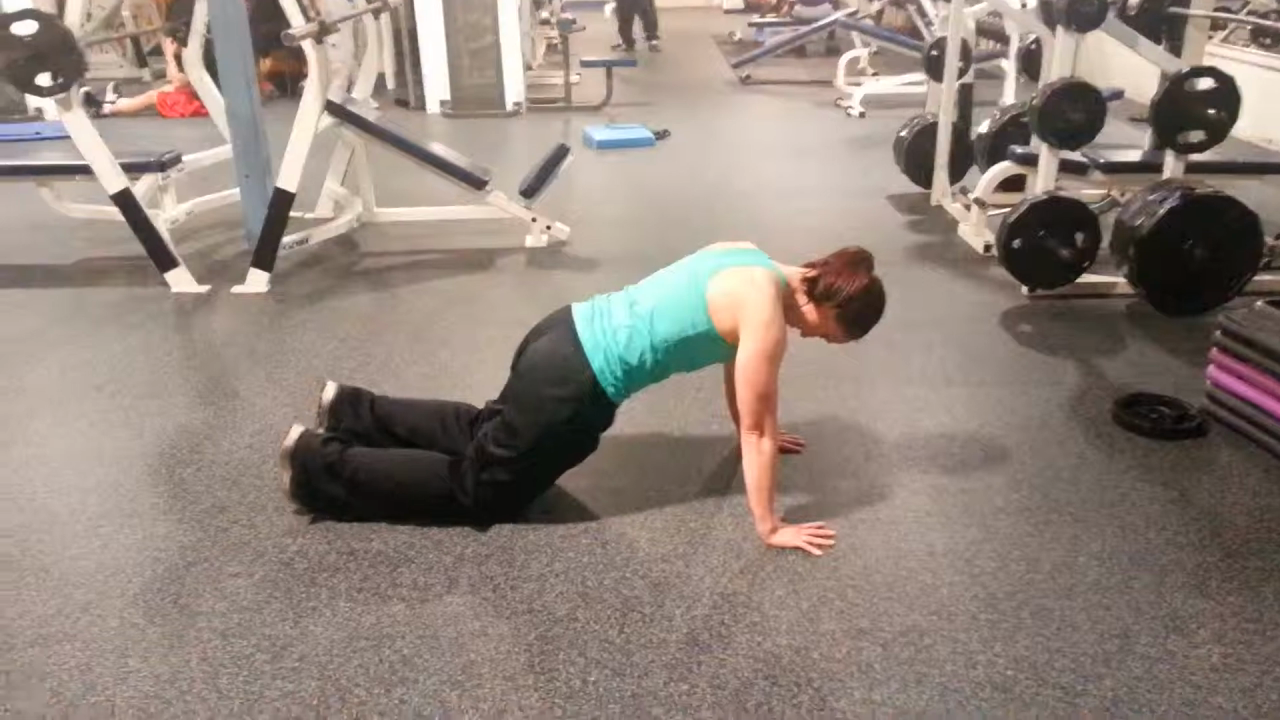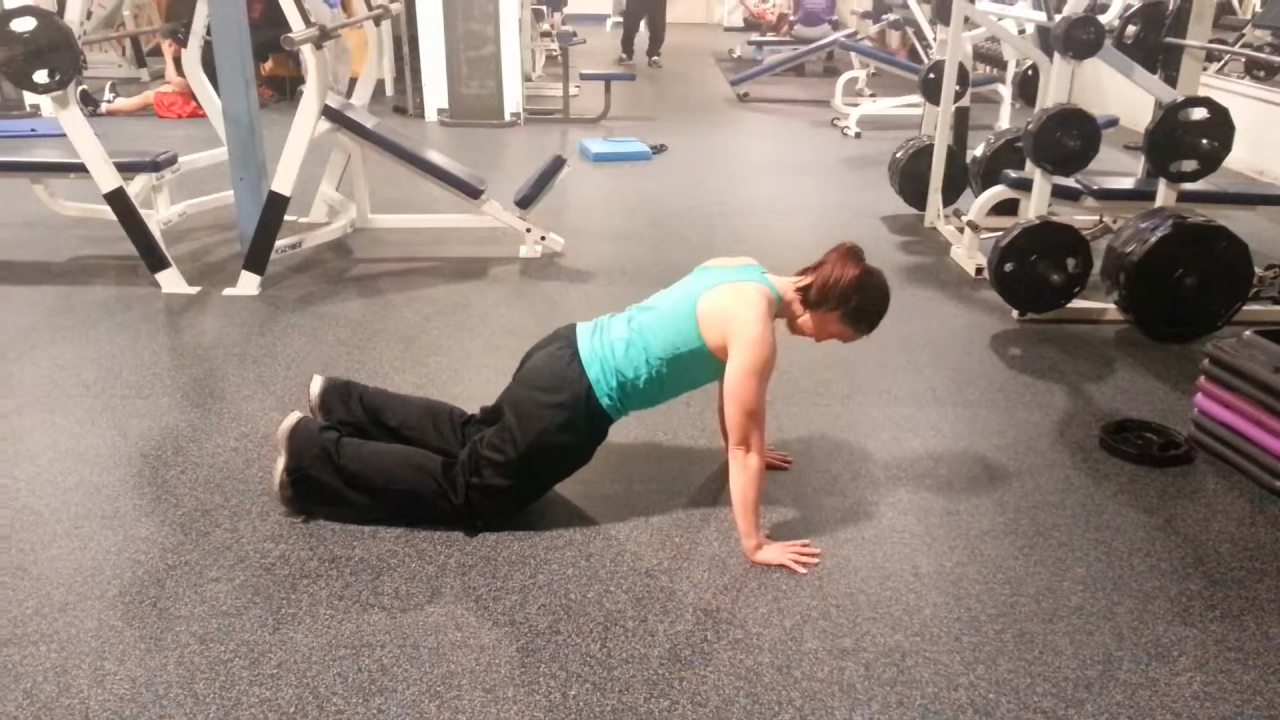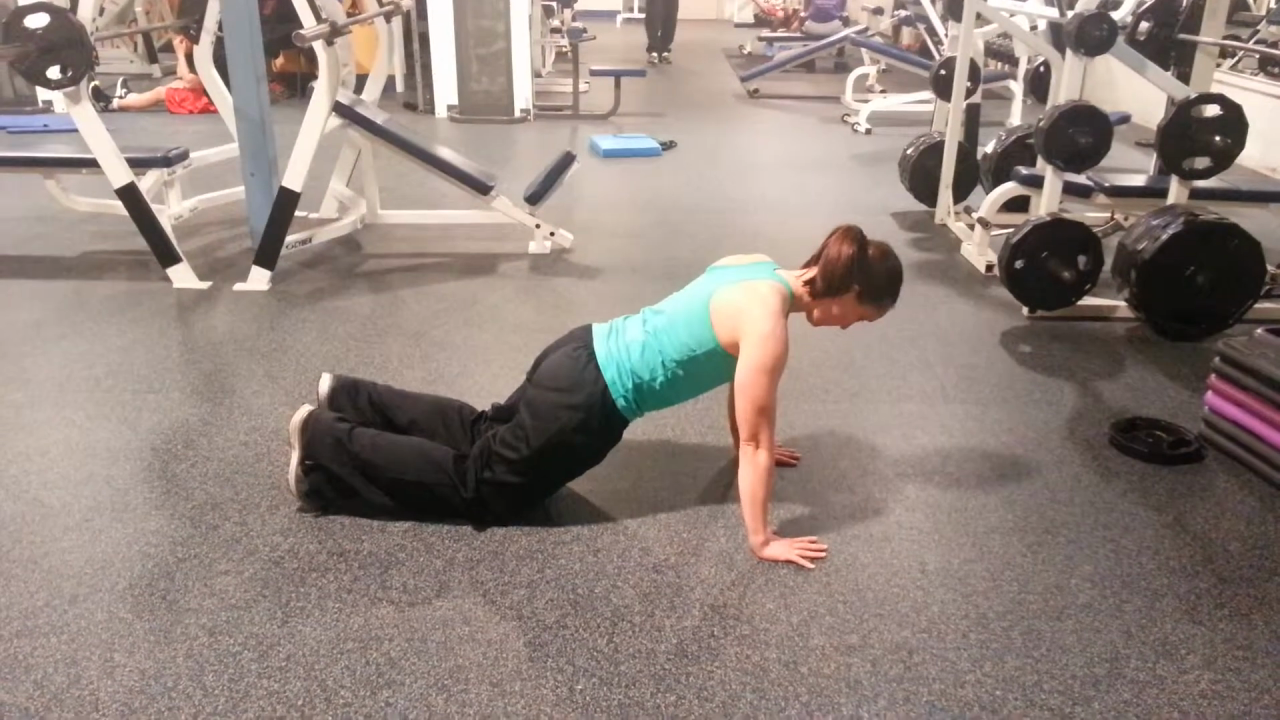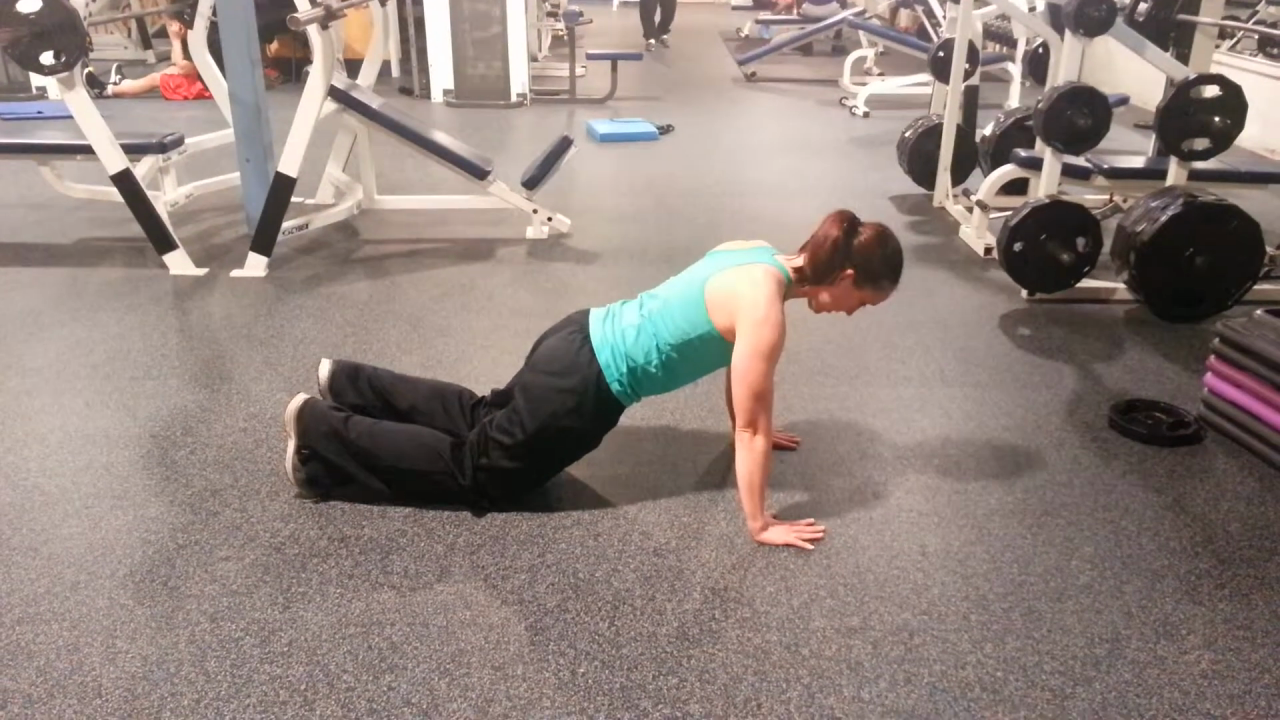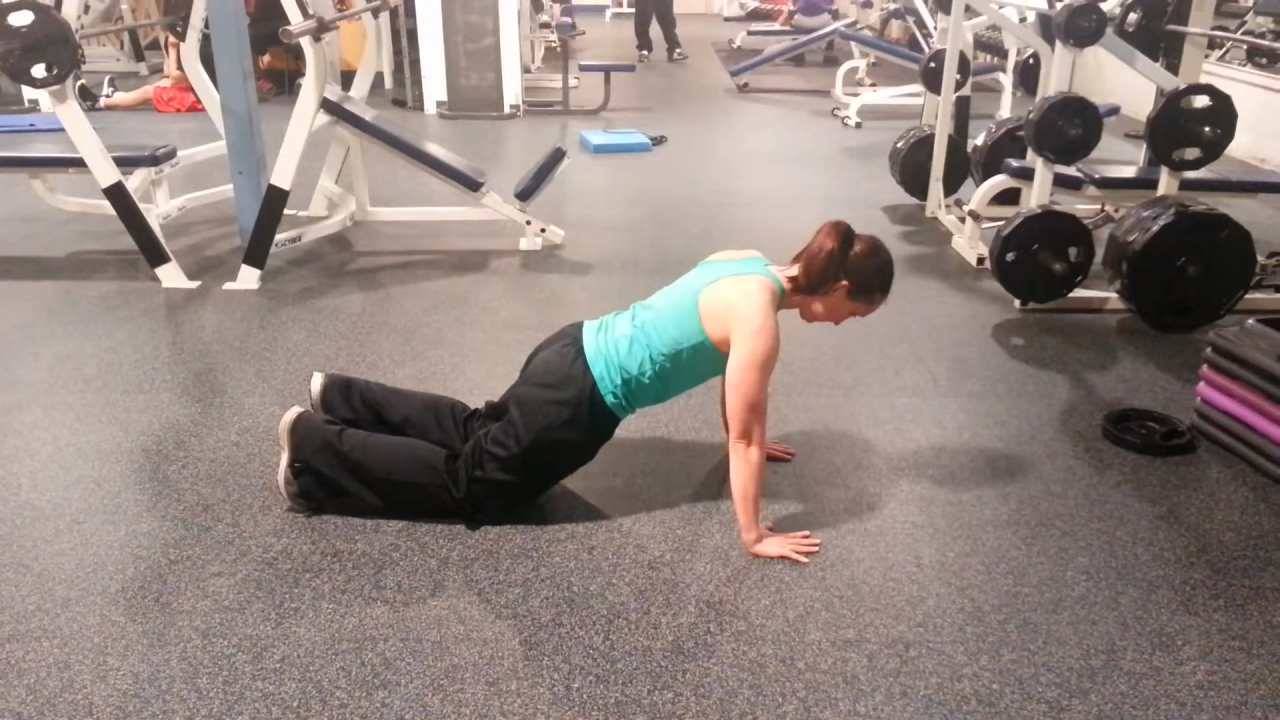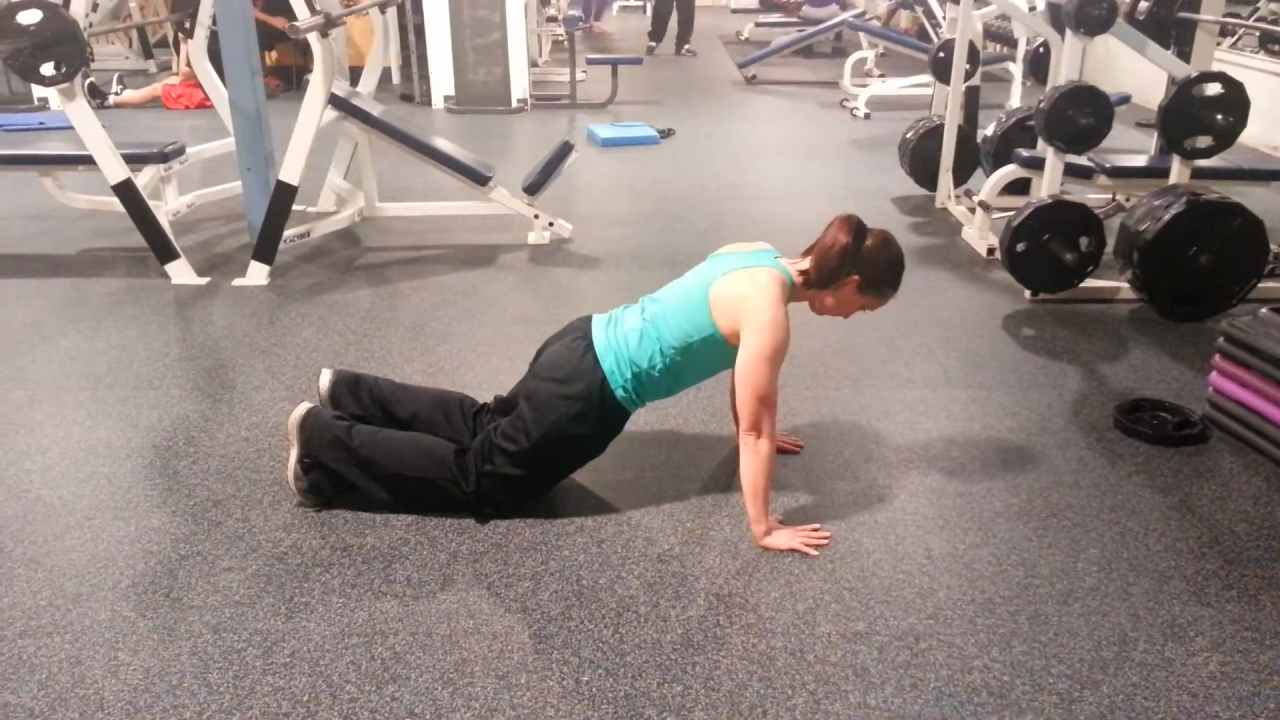
dt=0.5s
person 1, frame 1
left shoulder: (753, 262)
right shoulder: (766, 313)
right elbow: (757, 432)
left wrist: (757, 433)
right wrist: (769, 527)
left hip: (569, 336)
right hip: (575, 382)
left knee: (487, 433)
right knee: (478, 486)
left ankle: (352, 410)
right ankle: (316, 462)
person 1, frame 2
left shoulder: (746, 271)
right shoulder: (755, 328)
right elbow: (743, 447)
left wrist: (746, 447)
right wrist: (755, 544)
left hip: (571, 355)
right hip: (572, 399)
left knee: (474, 438)
right knee: (467, 490)
left ankle: (342, 403)
right ankle: (311, 450)
person 1, frame 3
left shoulder: (759, 267)
right shoulder: (768, 324)
right elbow: (757, 441)
left wrist: (751, 445)
right wrist: (761, 539)
left hip: (587, 356)
right hip: (588, 401)
left knee: (484, 435)
right knee: (477, 486)
left ankle: (347, 400)
right ankle: (324, 442)
person 1, frame 4
left shoulder: (759, 254)
right shoulder: (764, 308)
right elbow: (751, 428)
left wrist: (754, 429)
right wrist: (760, 524)
left hip: (583, 342)
right hip: (583, 385)
left knee: (482, 421)
right knee: (474, 470)
left ankle: (347, 385)
right ankle: (319, 429)
person 1, frame 5
left shoulder: (751, 263)
right shoulder: (759, 319)
right elbow: (746, 437)
left wrist: (746, 441)
right wrist: (754, 535)
left hip: (578, 354)
right hip: (580, 396)
left knee: (476, 433)
right knee: (470, 483)
left ankle: (340, 397)
right ankle: (313, 440)
person 1, frame 6
left shoulder: (760, 256)
right shoulder: (768, 312)
right elbow: (756, 430)
left wrist: (754, 431)
right wrist: (763, 528)
left hip: (588, 347)
right hip: (590, 389)
left knee: (484, 429)
right knee: (479, 477)
left ankle: (347, 395)
right ankle: (322, 440)
